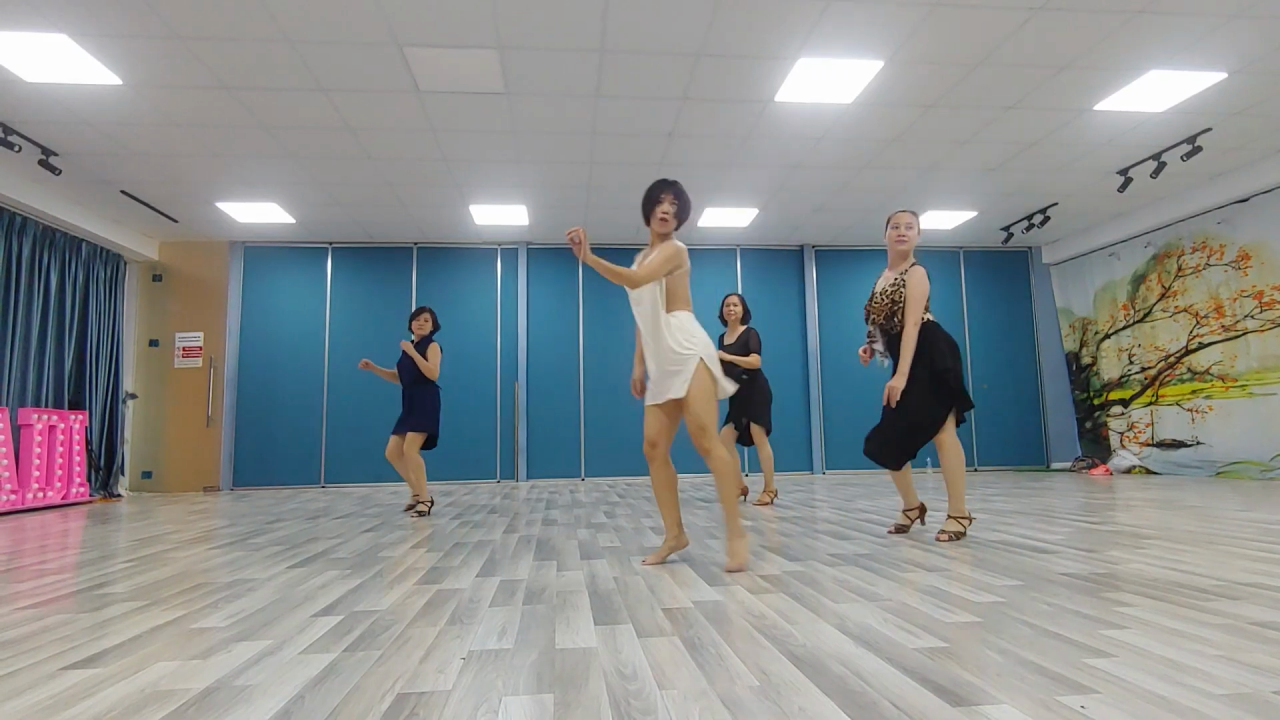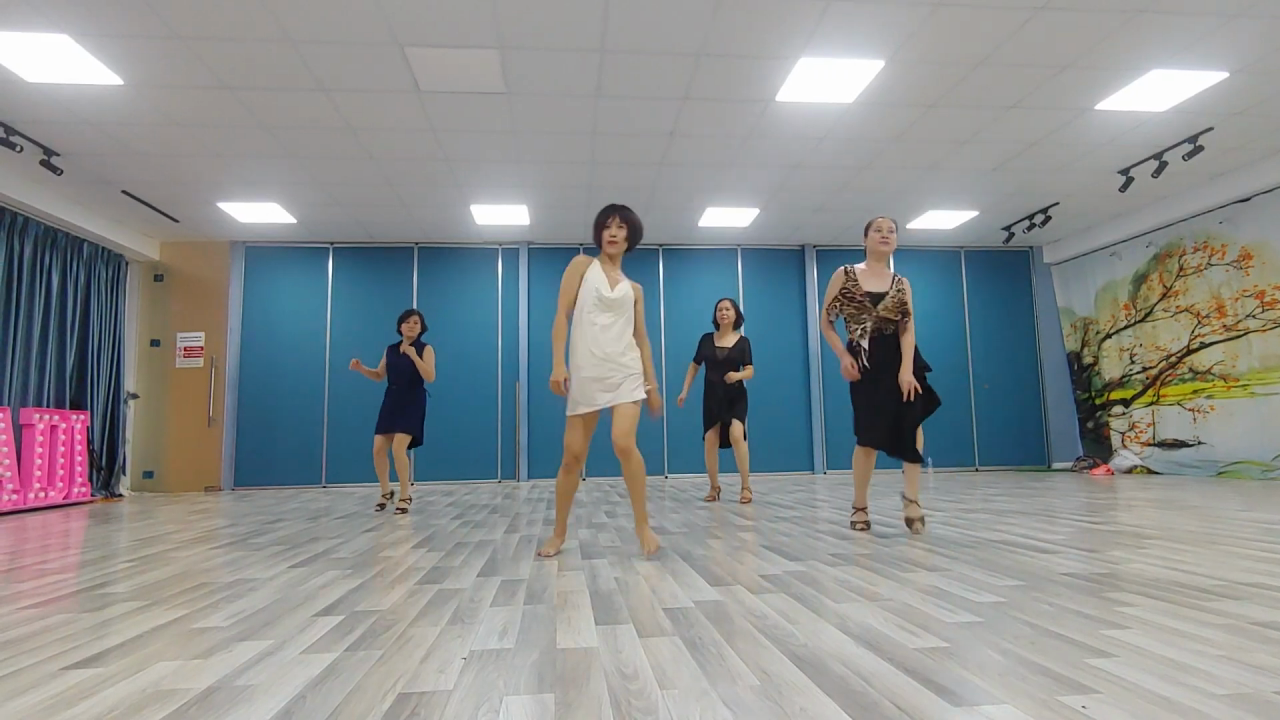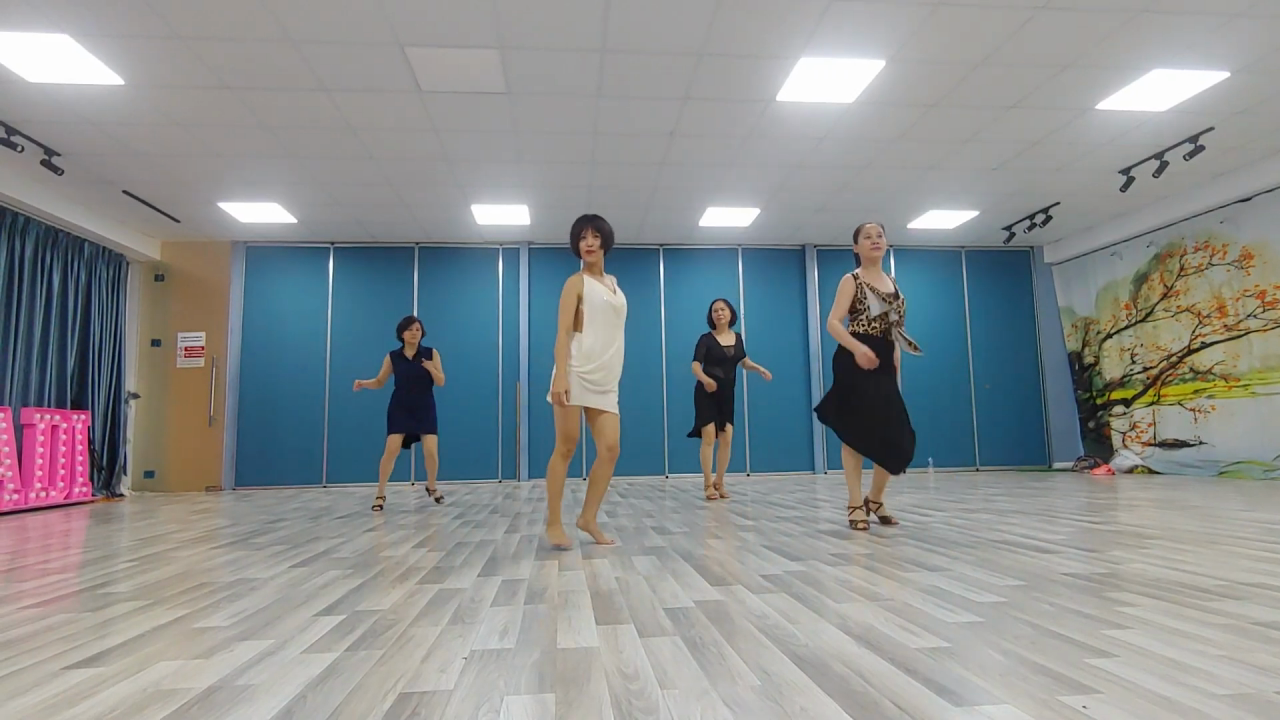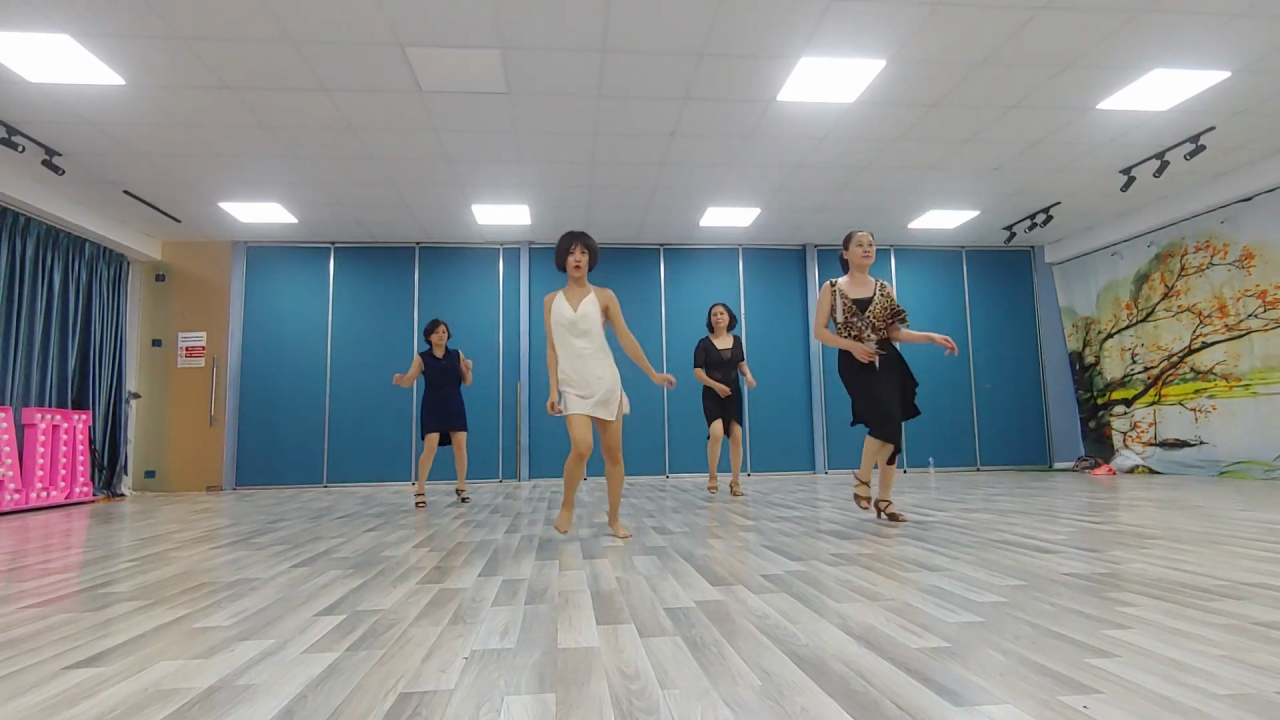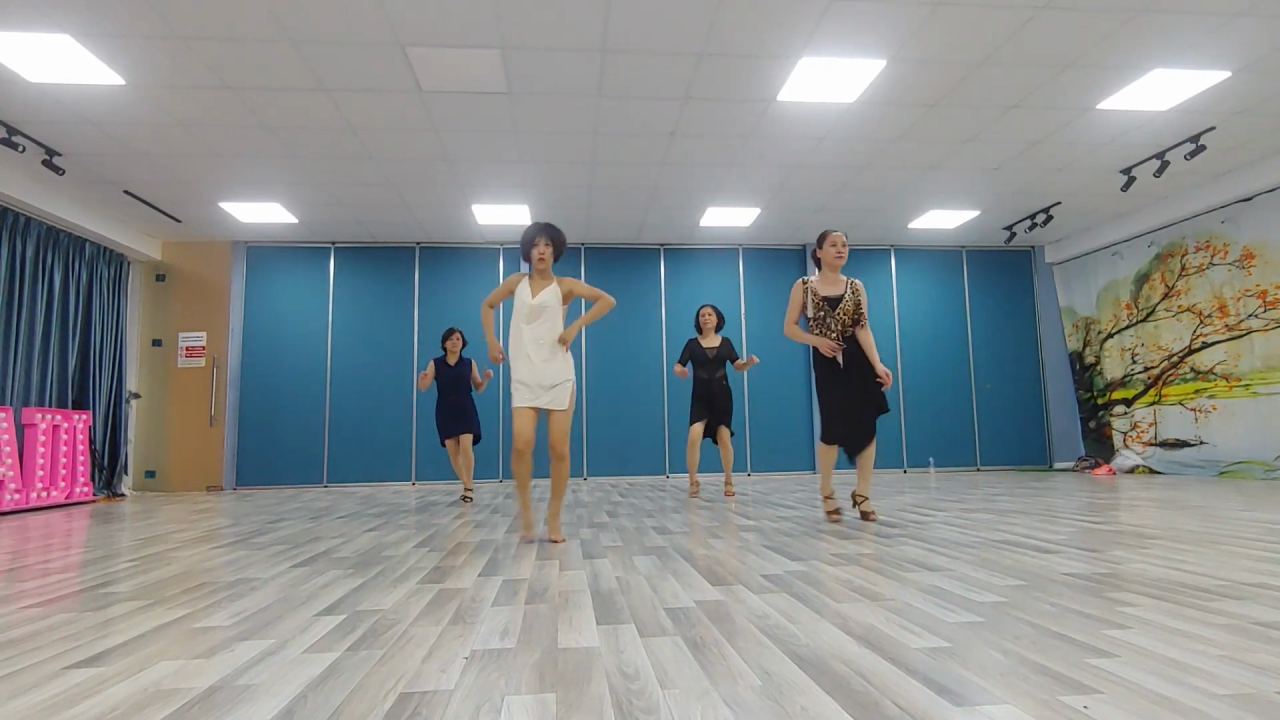
dt=0.4s
person 1, frame 1
left shoulder: (675, 250)
right shoulder: (644, 256)
left elbow: (636, 278)
left wrist: (588, 258)
right wrist: (639, 363)
left hip: (689, 354)
right hip: (661, 365)
left knee: (706, 440)
right knee: (654, 446)
left ankle: (735, 531)
right ankle: (675, 534)
person 1, frame 2
left shoulder: (634, 288)
right shoulder: (581, 265)
left elbow: (641, 336)
right elbow: (562, 317)
left wrist: (652, 382)
right wrist: (558, 364)
left hip: (625, 374)
right hip: (585, 375)
left knee: (624, 445)
right knee: (573, 457)
left ankle: (644, 527)
right ankle: (558, 532)
person 1, frame 3
left shoulder: (613, 283)
right shoulder: (575, 283)
right elbow: (563, 332)
right wrist: (560, 375)
left hip: (604, 380)
right hip: (576, 374)
left knee: (610, 448)
right knee: (566, 446)
left ankle: (587, 518)
right ankle: (553, 522)
person 1, frame 4
left shoulder: (604, 297)
right shoulder: (551, 301)
left elbow: (626, 338)
right elbow: (552, 348)
left wrist: (652, 373)
right wrist: (553, 388)
left hip: (605, 384)
right hip: (574, 388)
left knee: (613, 454)
right knee: (581, 448)
left ankle: (614, 517)
right ankle: (567, 507)
person 1, frame 5
left shoulder: (567, 285)
right shoulder: (516, 282)
left elbow: (608, 301)
right elbow: (488, 304)
left wrist: (575, 327)
right wrist: (491, 344)
left hip: (558, 376)
right hip: (525, 379)
left knee: (559, 448)
right knee: (521, 445)
left ankle: (554, 516)
right ankle: (526, 512)
person 2, frame 1
left shoulder: (916, 273)
right shoulder: (884, 277)
left elbow: (912, 324)
left wrist: (901, 375)
right wrist: (872, 347)
left hip: (932, 356)
right hip: (904, 360)
left knee: (941, 432)
right knee: (889, 438)
left ankle: (958, 514)
right ankle: (913, 507)
person 2, frame 2
left shoulder: (901, 282)
right shoulder: (846, 275)
left elbow: (907, 328)
right elbow: (826, 319)
left wrist: (907, 367)
right wrist: (843, 355)
left hip: (897, 360)
right hip: (865, 362)
left knee: (911, 424)
right knee: (869, 437)
left ankle: (912, 502)
right ankle: (860, 506)
person 2, frame 3
left shoulder: (891, 282)
right shoulder: (851, 281)
right elbow: (833, 324)
left wrist: (900, 346)
right wrist: (856, 348)
left hip: (883, 364)
right hip: (855, 362)
left knee: (897, 434)
right knee: (855, 434)
left ankle: (874, 500)
right ankle: (856, 505)
person 2, frame 4
left shoulder: (884, 289)
right shoulder: (831, 288)
left elbow: (897, 330)
right elbow: (819, 330)
left wrist: (930, 337)
right wrist: (853, 346)
left hip: (887, 361)
right hip: (856, 364)
left knee: (891, 429)
right knee: (884, 424)
left ankle: (884, 500)
right ankle: (863, 478)
person 2, frame 5
left shoulder: (855, 287)
right shoulder: (804, 286)
left elbow: (862, 328)
right elbow: (789, 327)
left wrist: (878, 364)
right wrist: (818, 340)
left hip: (858, 359)
right hip: (827, 362)
left knee: (867, 426)
right knee: (833, 429)
left ankle: (861, 495)
right ankle: (827, 494)
person 3, frame 1
left shoulder: (750, 333)
right shoulder: (722, 338)
left elbow: (755, 362)
left wrist: (725, 356)
left hip: (756, 392)
right hip: (737, 396)
left knee: (759, 439)
right knee: (725, 439)
left ankle: (769, 490)
right ankle: (739, 486)
person 3, frame 2
left shoulder: (743, 342)
right shoulder: (707, 339)
left elbow: (749, 370)
right elbow: (694, 365)
left wrist: (739, 376)
right wrist: (684, 389)
left hip: (736, 397)
right hip: (712, 397)
left knee: (737, 435)
right knee: (711, 441)
left ankle: (746, 487)
right ankle: (714, 487)
person 3, frame 3
left shoulder: (737, 338)
right shoulder: (706, 339)
left elbow: (744, 361)
right elbow: (695, 366)
left wrist: (760, 369)
right wrist: (704, 378)
left hip: (727, 394)
right hip: (706, 393)
left knee: (726, 440)
right knee: (709, 437)
left ankle: (719, 483)
right ankle: (708, 485)
person 3, frame 4
left shoulder: (736, 340)
right shoulder: (704, 343)
right elbow: (697, 371)
left wrist: (748, 375)
right wrist: (715, 385)
left hip: (734, 395)
right hip: (712, 395)
left knee: (736, 438)
right knee: (716, 433)
left ankle: (735, 482)
right ankle: (713, 477)
person 3, frame 5
left shoulder: (725, 342)
right shoulder: (692, 343)
left elbow: (739, 365)
right elbow: (678, 366)
left wrist: (750, 360)
right wrist: (679, 370)
left hip: (722, 395)
right hip: (700, 396)
left knee: (724, 439)
right knee: (694, 437)
left ankle: (728, 482)
right ankle: (693, 481)
person 4, frame 1
left shoulder: (432, 346)
right shoulder: (406, 348)
left elbow: (433, 374)
right elbow: (397, 377)
left wrist: (414, 353)
right wrist: (372, 367)
left hip: (426, 402)
right hip: (409, 404)
left knee: (409, 449)
right knee: (392, 453)
left ankle: (425, 498)
right ankle: (418, 493)
person 4, frame 2
left shoulder: (425, 349)
right shoulder: (391, 350)
left elbow: (430, 377)
right elbow: (379, 375)
left wrist: (414, 357)
right wrist: (361, 367)
left hip: (413, 404)
right hip: (391, 402)
left knee: (398, 449)
right knee: (378, 449)
left ankle: (405, 496)
right ankle: (386, 491)
person 4, frame 3
left shoulder: (431, 353)
right shoulder: (393, 357)
left elbow: (441, 382)
right elbow: (379, 382)
left wrist: (432, 370)
right wrist: (363, 384)
left hip: (425, 407)
right hip: (400, 407)
left knee: (431, 452)
right knee: (391, 450)
left ankle: (432, 486)
right ankle: (380, 495)
person 4, frame 4
left shoulder: (457, 355)
right shoulder: (422, 358)
left elbow: (467, 382)
right elbow: (409, 381)
left wrist: (468, 369)
right wrist: (400, 379)
left hip: (454, 405)
right hip: (432, 406)
left knee: (460, 447)
right knee: (430, 447)
left ankle: (461, 488)
right ankle: (419, 491)
person 4, frame 5
left shoulder: (470, 364)
right shoulder: (435, 364)
left elbow: (479, 388)
right elbow: (424, 387)
left wrist: (486, 378)
right wrist: (422, 380)
left hip: (466, 410)
right hip: (445, 411)
left knee: (466, 449)
right knee: (452, 451)
left ankle: (469, 487)
right ankle: (465, 485)
